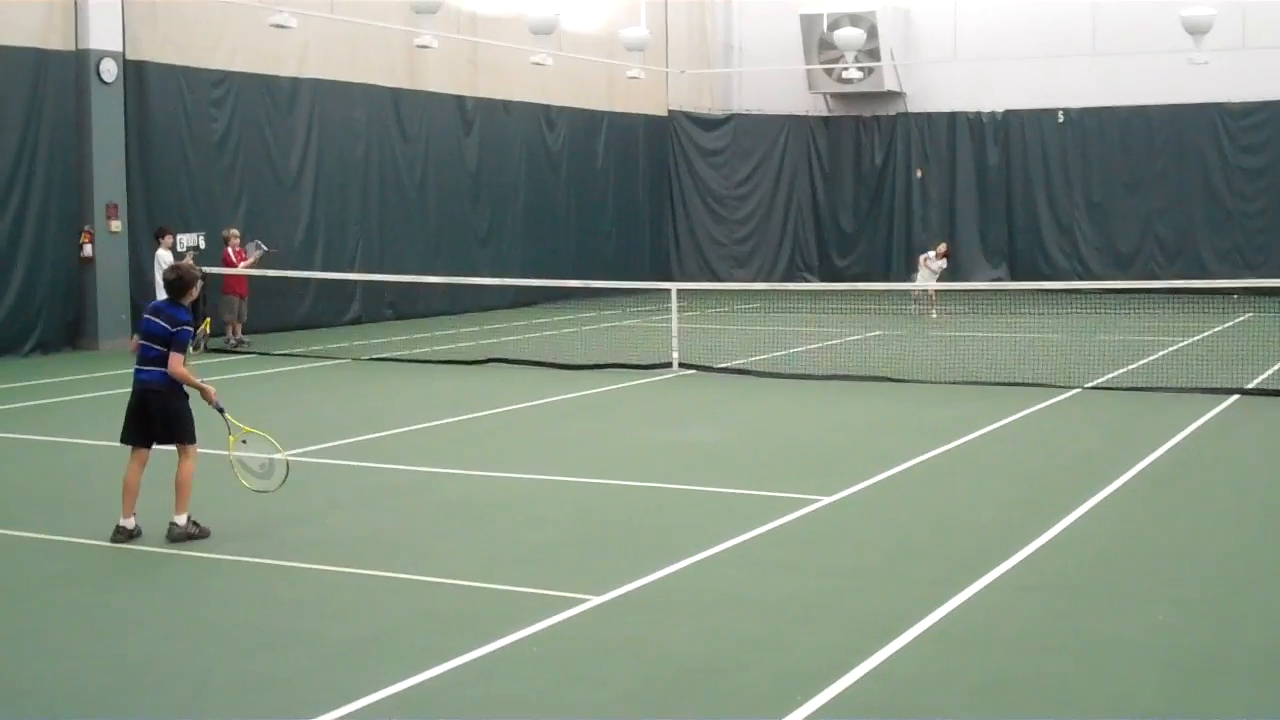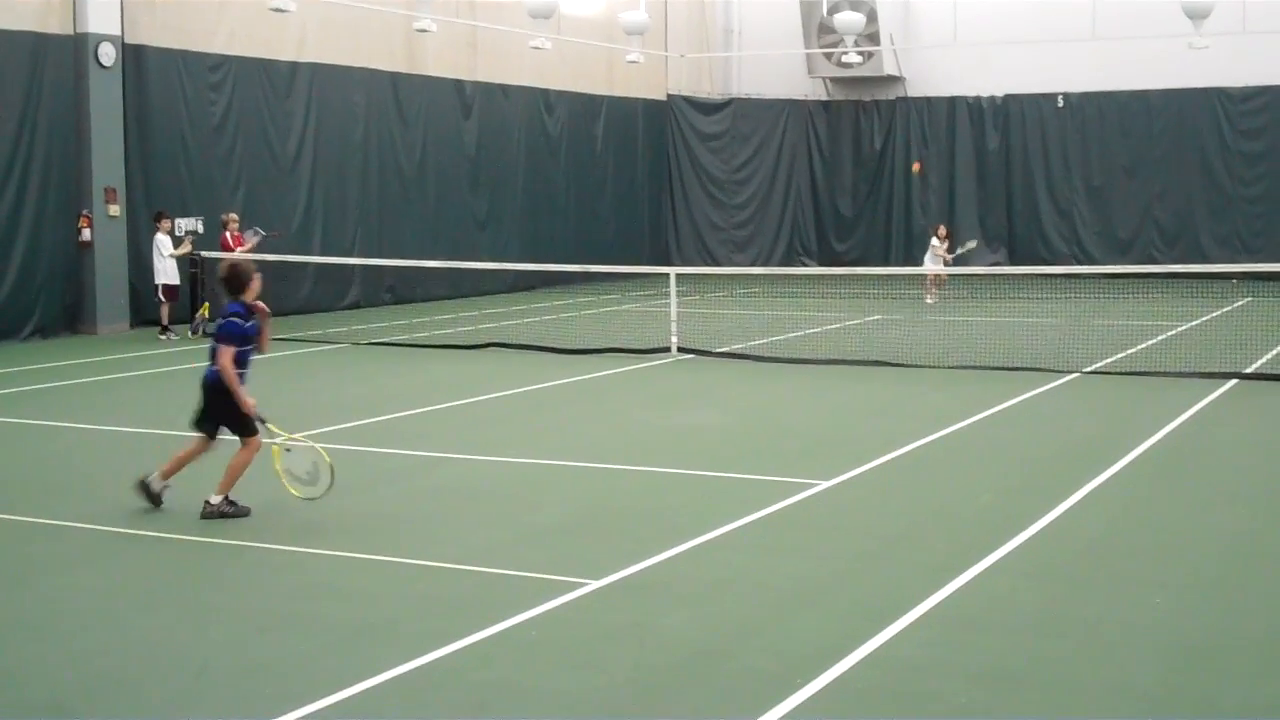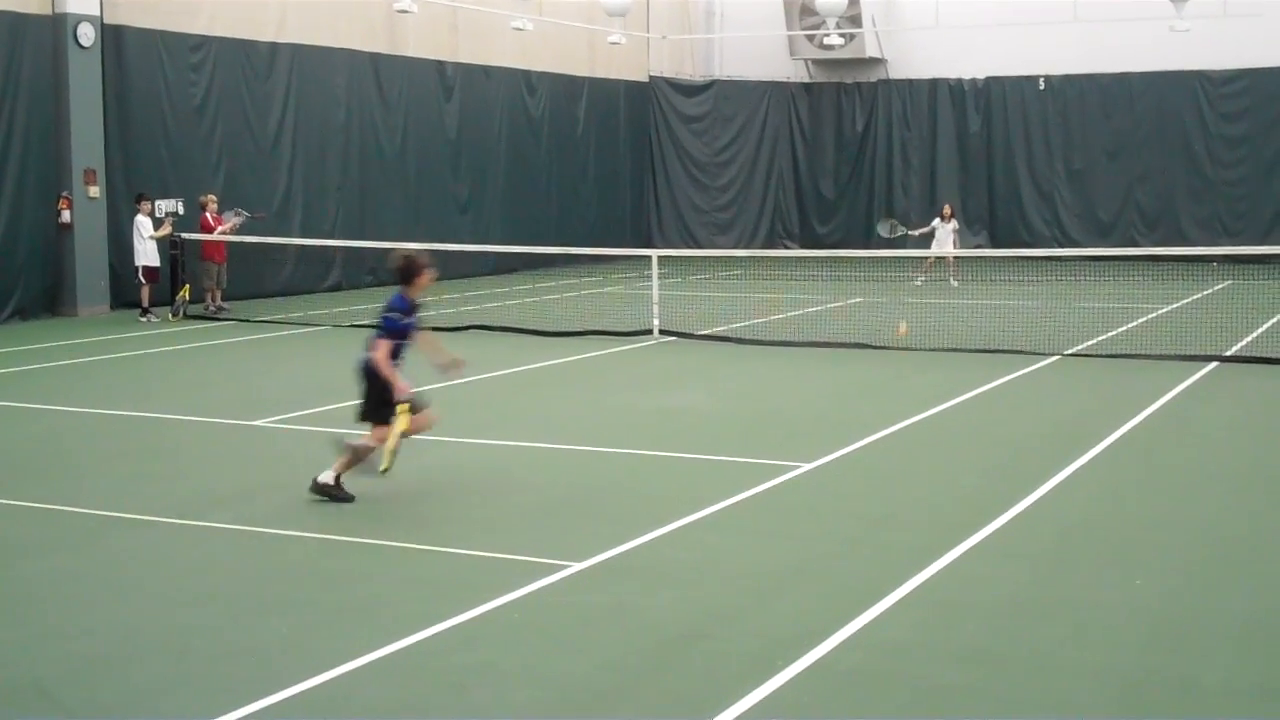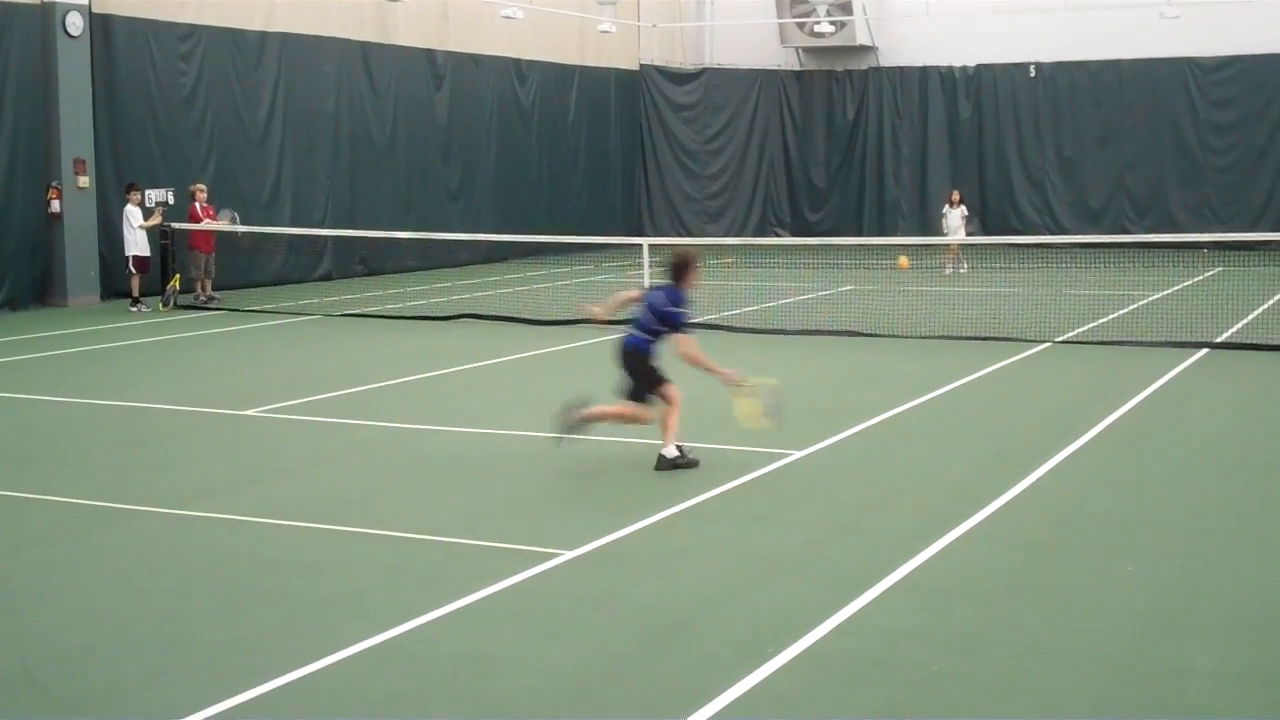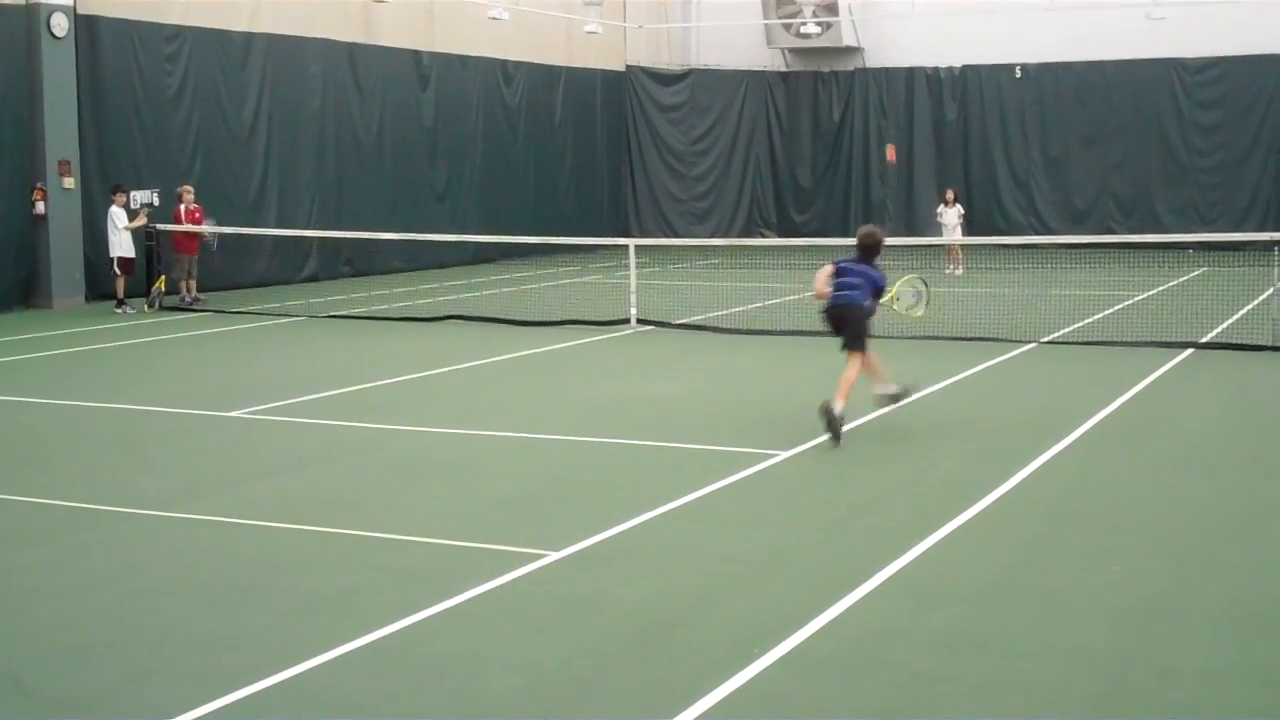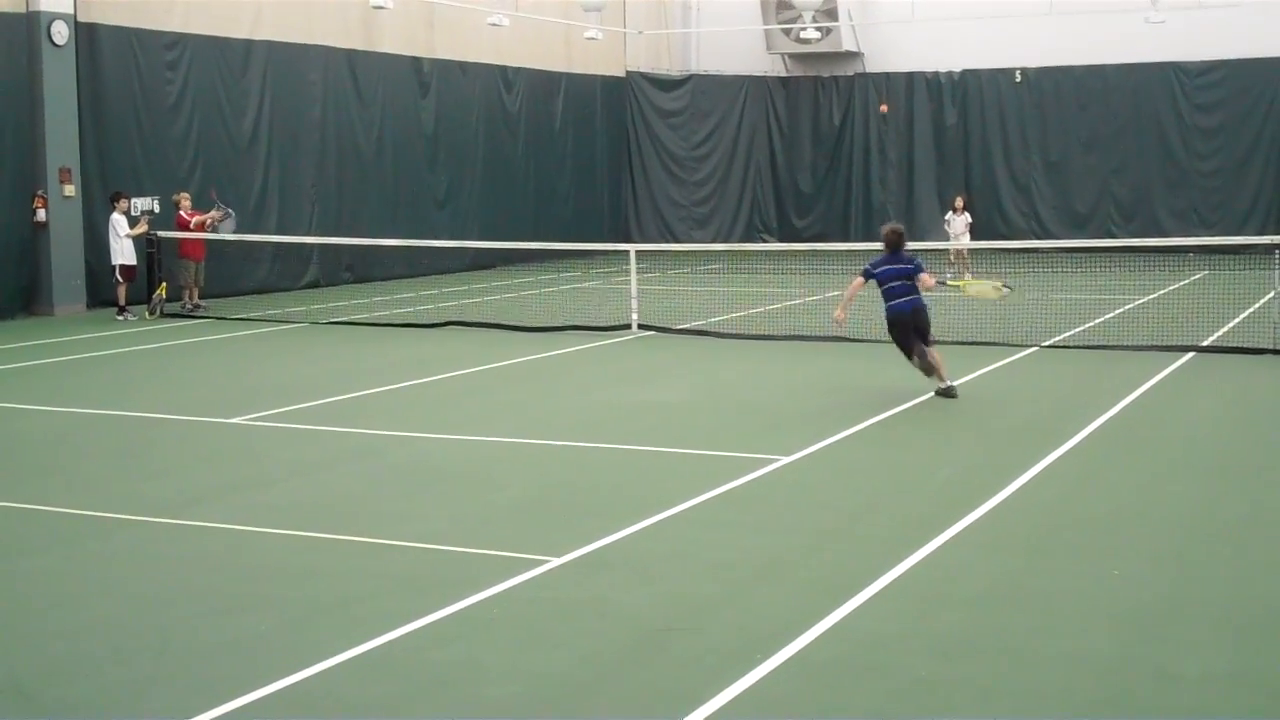
dt=0.5s
person 1, frame 1
left shoulder: (153, 308)
right shoulder: (183, 321)
left elbow: (135, 347)
right elbow: (175, 370)
right wrist: (203, 388)
left hip: (141, 387)
right hip: (167, 391)
left knee: (138, 458)
right knee: (187, 453)
left ankle: (126, 524)
right ankle: (180, 522)
person 1, frame 2
left shoulder: (247, 312)
right shoulder: (237, 317)
left elbow: (261, 348)
right elbow: (224, 363)
left wrist: (264, 320)
right wrist: (241, 396)
left hip: (215, 384)
right hip: (223, 386)
left knee: (204, 443)
right knee: (251, 443)
left ankle: (155, 483)
right ankle: (217, 502)
person 1, frame 3
left shoulder: (410, 304)
right shoulder: (396, 311)
left elbow: (418, 336)
right elbow: (378, 355)
left wrist: (442, 357)
right wrist: (396, 384)
left hip: (384, 373)
right hip: (378, 372)
left knee: (382, 434)
right knee: (422, 421)
left ankle: (328, 479)
right ankle: (363, 444)
person 1, frame 4
left shoulder: (662, 290)
right shoulder: (675, 306)
left elbow: (629, 295)
right elbow: (686, 352)
left wrist: (604, 310)
right wrist: (719, 372)
left hip: (634, 349)
right hip: (636, 353)
left knee: (674, 399)
right knee: (643, 415)
left ankle: (670, 452)
right ankle: (583, 414)
person 1, frame 5
left shoulder: (843, 263)
right shoulder: (879, 275)
left elbow: (826, 271)
right elbow: (873, 306)
left wrist: (819, 286)
left hip: (833, 311)
right hip: (854, 312)
left knee: (863, 351)
right knee: (855, 362)
left ankle: (886, 389)
right ankle: (835, 409)
person 1, frame 6
left shoulder: (875, 265)
right shoulder: (912, 261)
left elbow: (855, 285)
right elbow: (927, 284)
left wrist: (841, 309)
right wrist: (932, 281)
left hip: (895, 316)
right hip: (917, 310)
left knee: (915, 349)
right knee: (927, 347)
left ankle: (920, 356)
right ankle: (945, 385)
